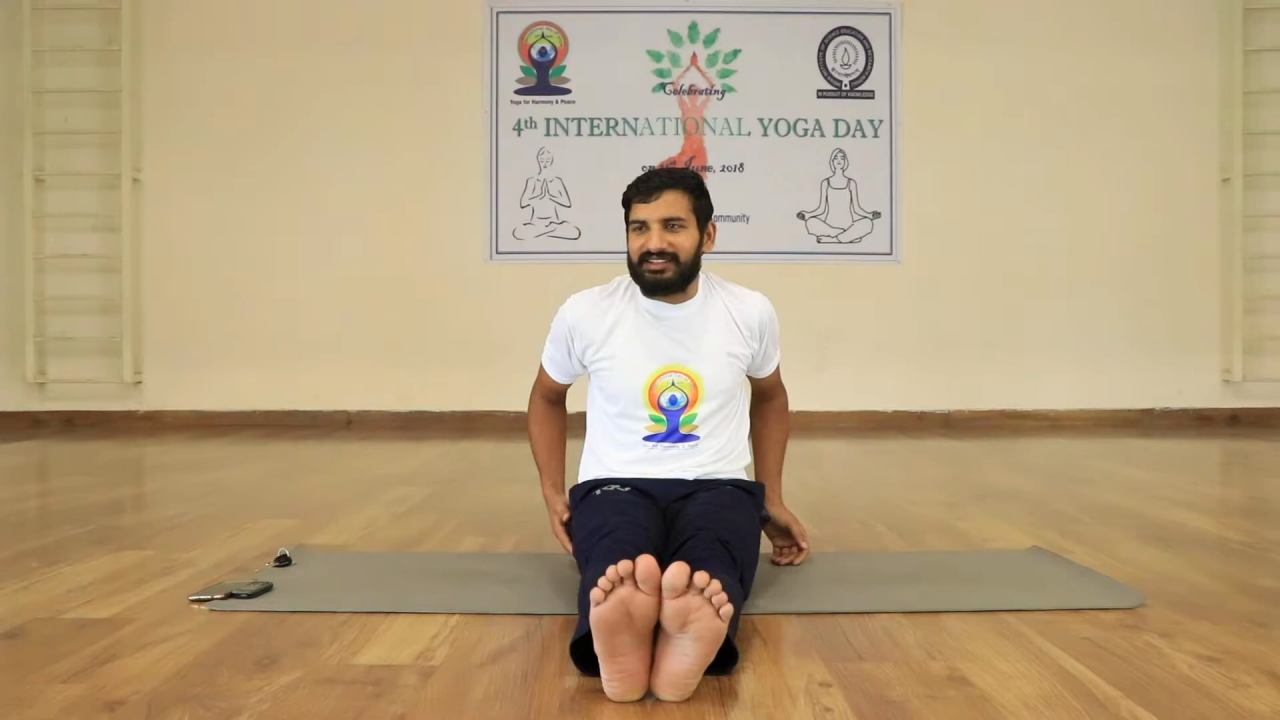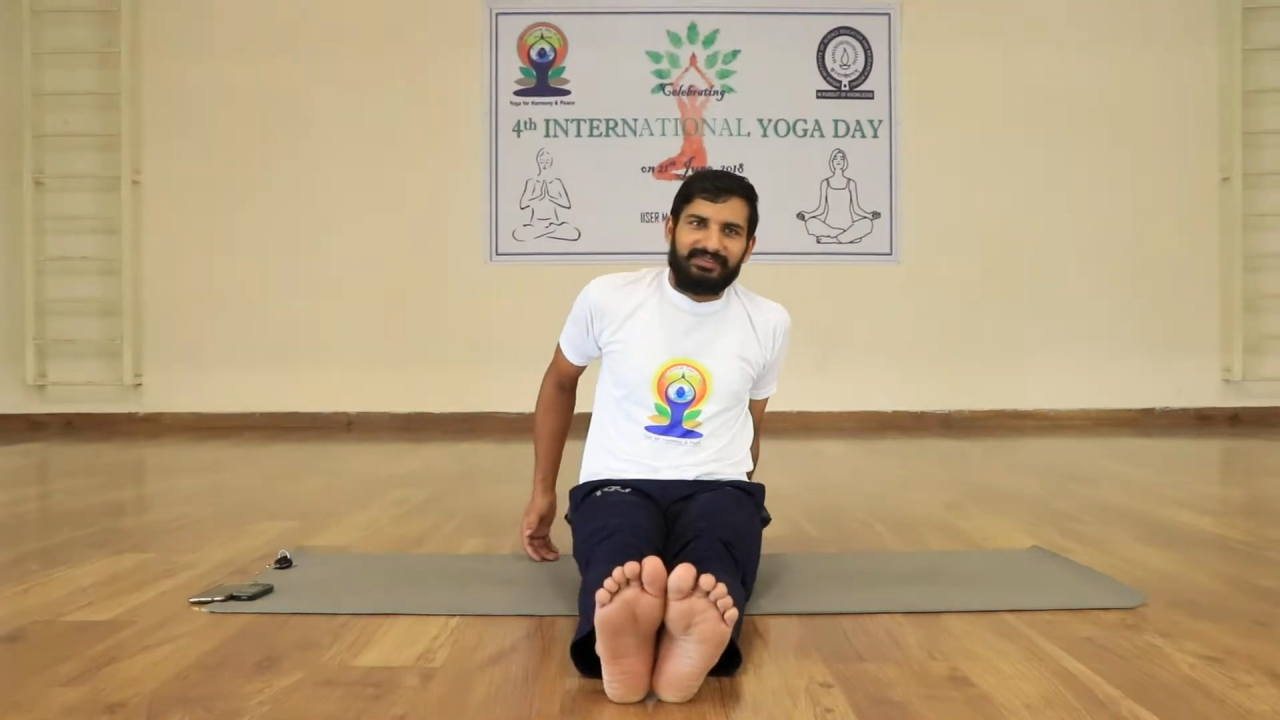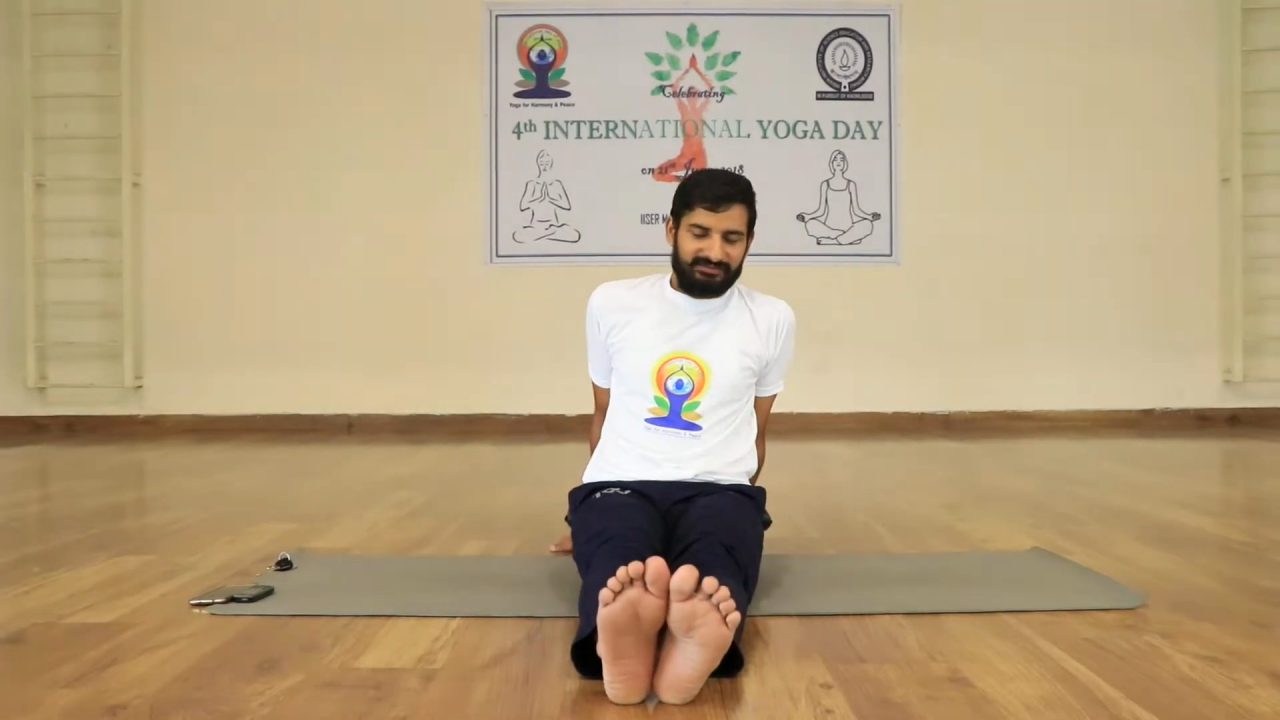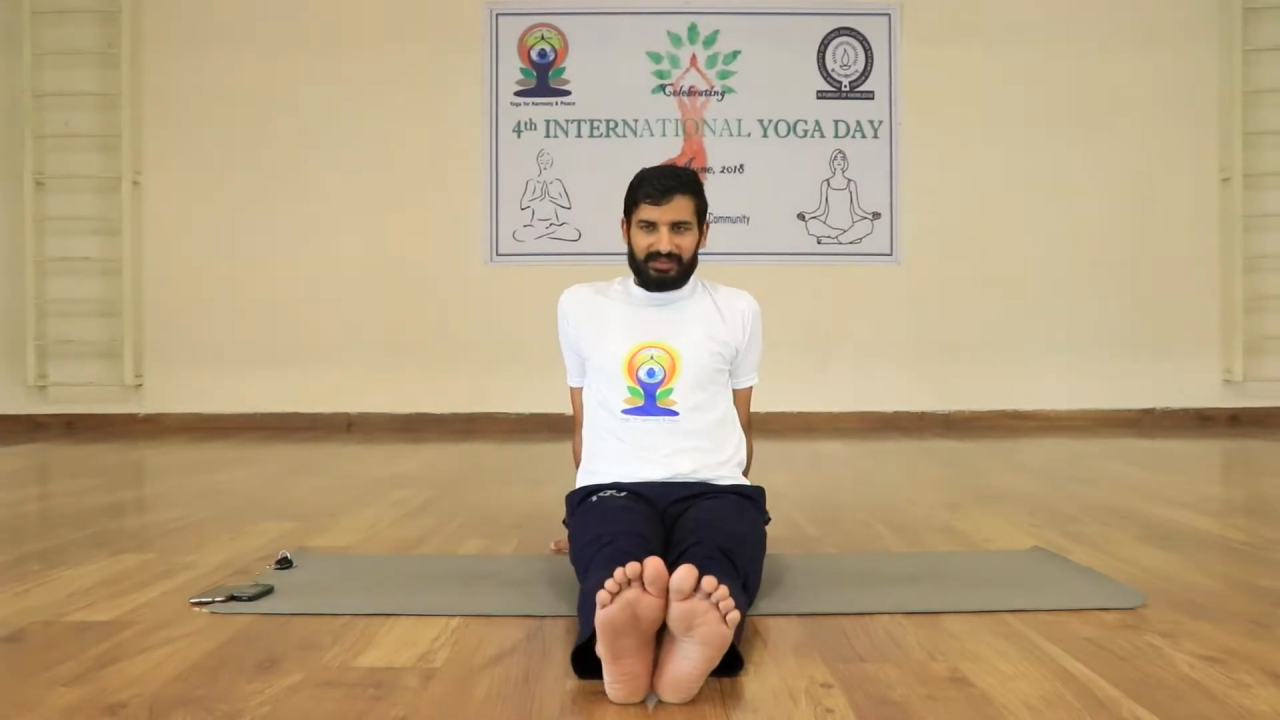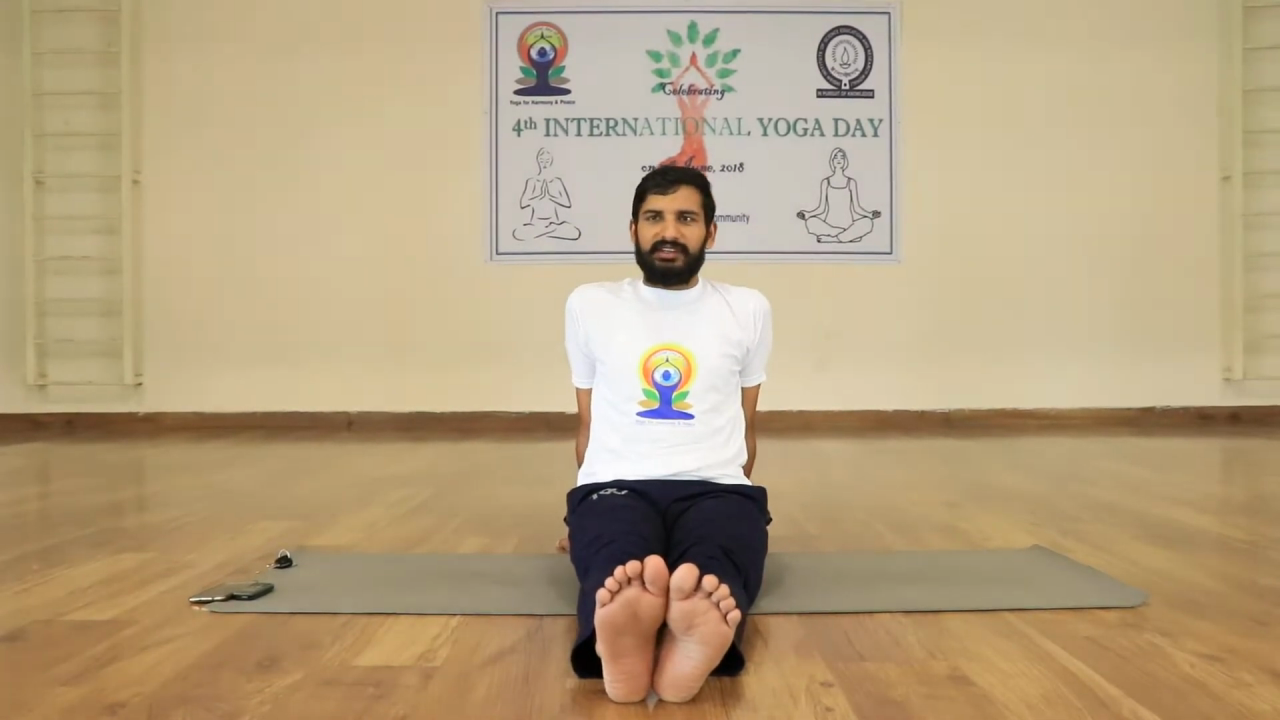
dt=1s
person 1, frame 1
left shoulder: (751, 312)
right shoulder: (584, 314)
left elbow: (769, 398)
right elbow: (546, 398)
left wrist: (772, 498)
right wrist: (553, 492)
left hip: (717, 487)
right hip: (618, 487)
left knee: (708, 570)
right knee: (618, 566)
left ankle: (691, 639)
right ankle: (619, 642)
person 1, frame 2
left shoulder: (768, 322)
right shoulder: (607, 297)
right elbow: (559, 383)
right wrist: (542, 491)
left hip: (716, 488)
right hip: (617, 485)
left knee: (711, 573)
right knee: (619, 566)
left ankle: (696, 638)
right ankle: (619, 640)
person 1, frame 3
left shoulder: (772, 318)
right shoulder: (612, 302)
left wrist: (737, 505)
right wrist: (594, 510)
left hip: (718, 489)
right hip: (621, 485)
left knee: (712, 574)
right knee: (620, 569)
left ankle: (698, 642)
right ankle: (621, 640)
person 1, frame 4
left shoulder: (737, 310)
right shoulder: (580, 305)
left wrist: (730, 498)
right wrist: (589, 507)
left hip: (713, 488)
right hip: (615, 486)
left knee: (713, 582)
right knee: (618, 570)
left ankle: (695, 640)
right ankle: (617, 641)
person 1, frame 5
left shoulder: (748, 308)
right shoulder: (590, 304)
left wrist: (733, 500)
right wrist: (591, 506)
left hip: (715, 486)
right hip: (617, 484)
left knee: (714, 573)
right knee: (618, 567)
left ankle: (699, 637)
right ankle: (618, 642)
